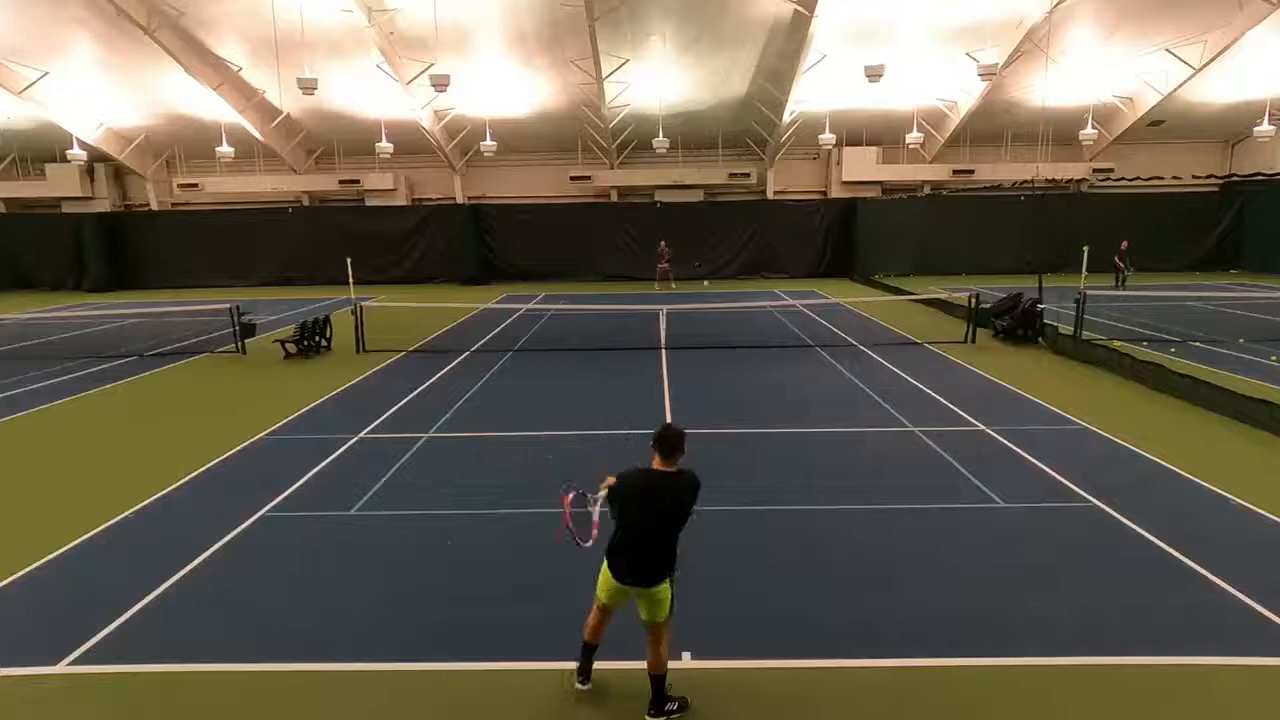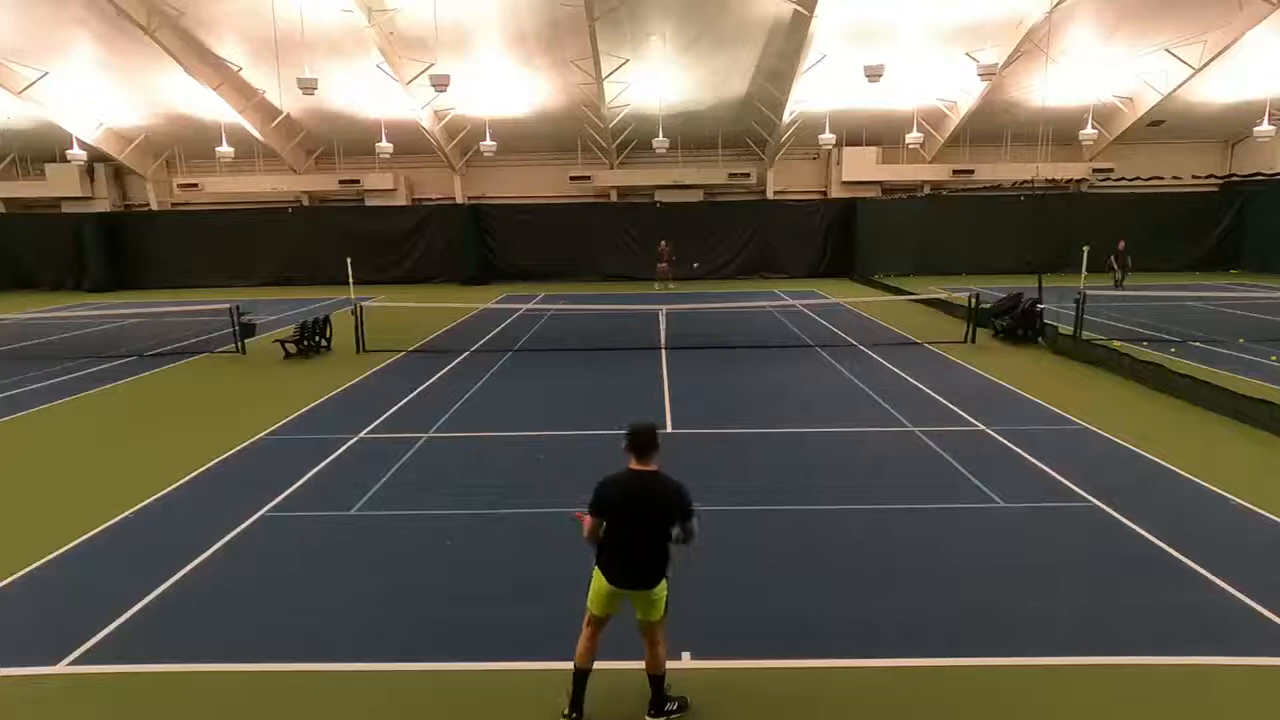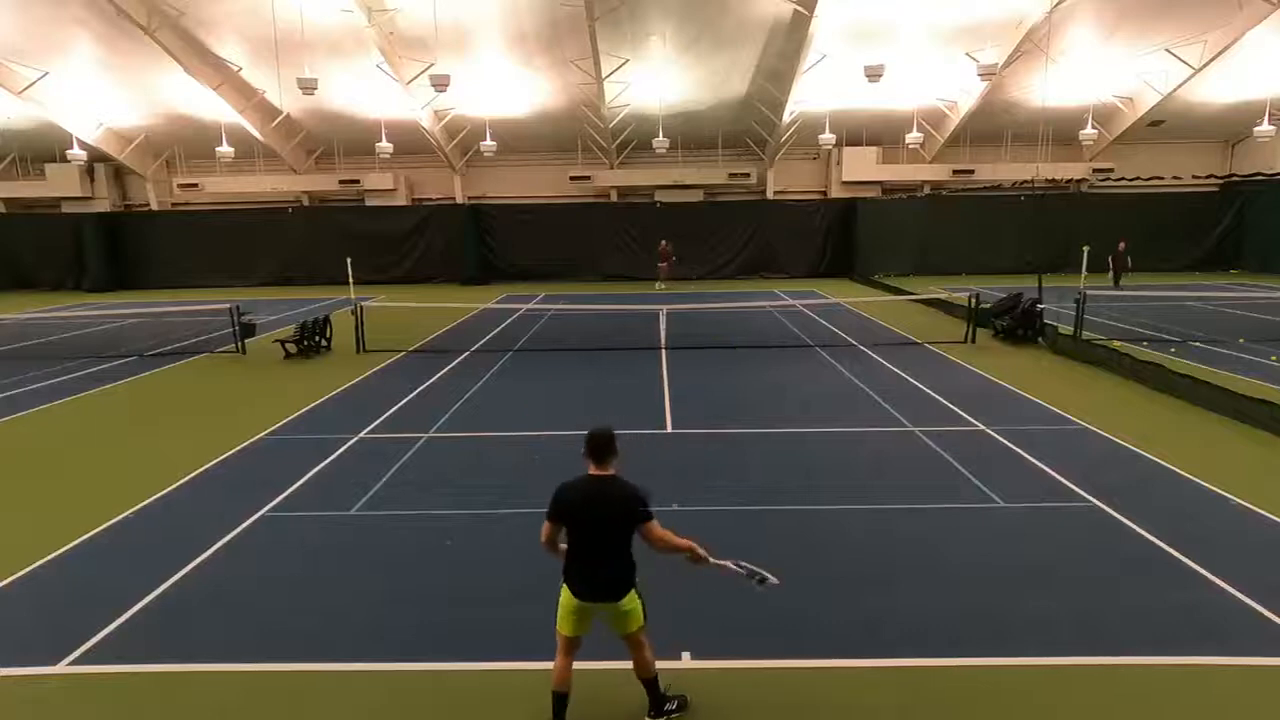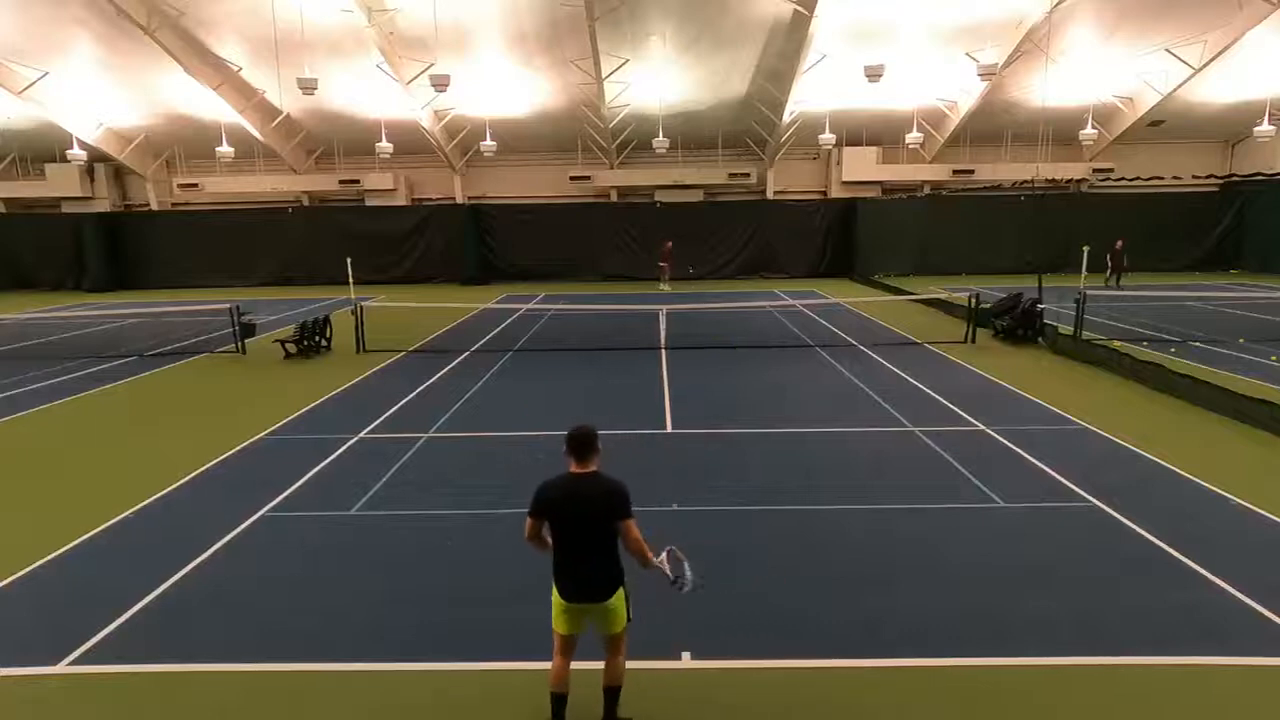
dt=0.3s
person 1, frame 1
left shoulder: (627, 480)
right shoulder: (690, 483)
left hip: (617, 566)
right hip: (655, 575)
left knee: (600, 611)
right knee: (658, 638)
left ankle: (584, 671)
person 1, frame 2
left shoulder: (608, 486)
right shoulder: (674, 491)
left elbow: (590, 534)
right elbow: (688, 534)
right wrist: (673, 537)
left hip: (609, 573)
right hip: (651, 578)
left knee: (591, 631)
right knee: (654, 639)
person 1, frame 3
left shoulder: (566, 493)
right shoulder: (632, 495)
left elbow: (547, 540)
right elbow: (658, 540)
right wrist: (692, 548)
left hip: (576, 588)
right hip: (618, 588)
left knee: (565, 654)
right knee: (638, 646)
person 1, frame 4
left shoulder: (547, 490)
right shoulder: (614, 490)
left elbow: (531, 535)
right elbow: (632, 541)
right wrist: (648, 558)
left hip: (566, 587)
right hip: (607, 586)
left knee: (562, 654)
right knee: (615, 651)
